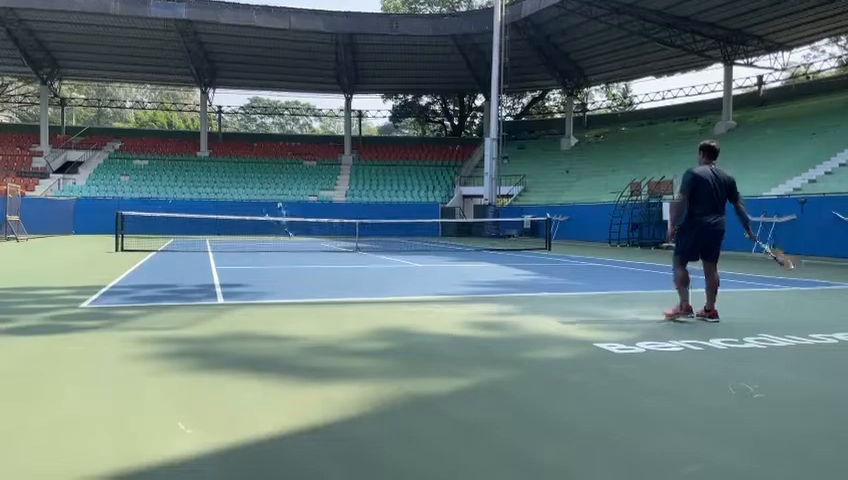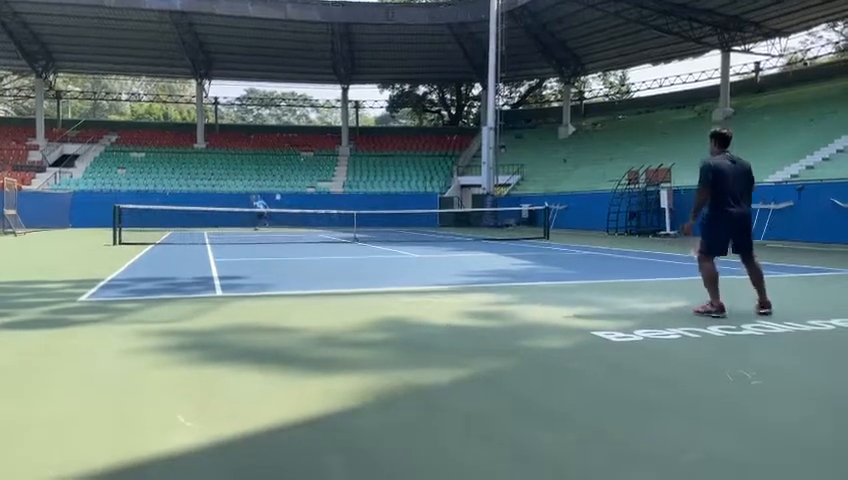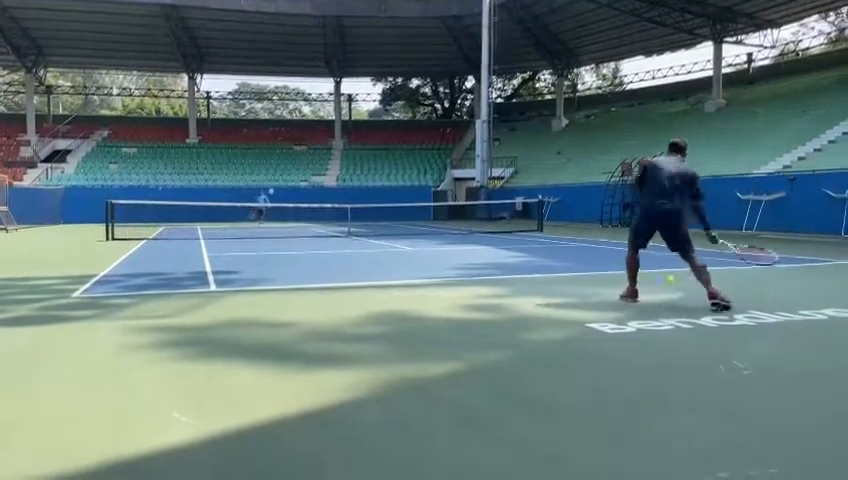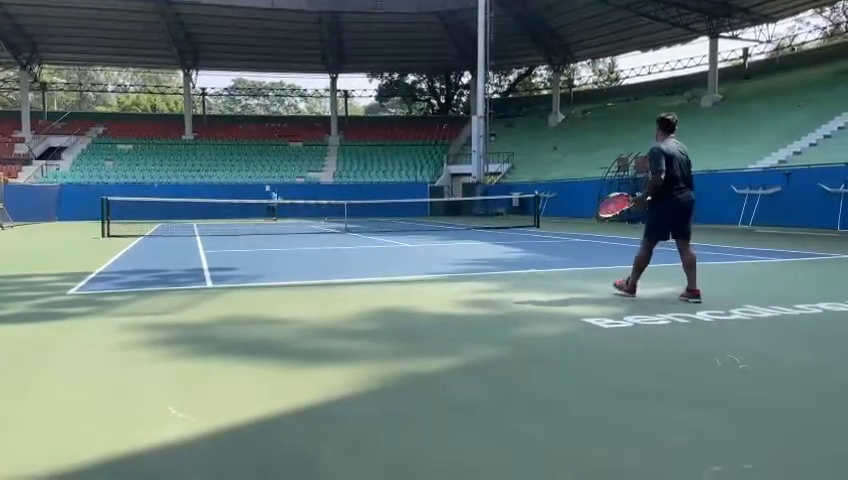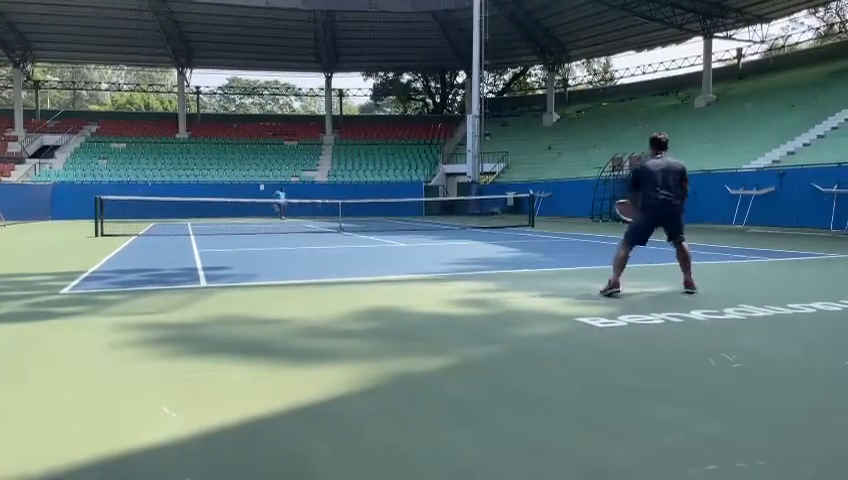
dt=1s
person 1, frame 1
left shoulder: (692, 174)
right shoulder: (727, 178)
left elbow: (682, 201)
right elbow: (738, 206)
left wrist: (673, 224)
right wrist: (748, 228)
left hip: (694, 226)
right hip: (717, 228)
left knee: (679, 263)
right knee: (710, 268)
left ankle: (684, 305)
right ankle: (710, 309)
person 1, frame 2
left shoulder: (709, 164)
right shoulder: (744, 165)
left elbow: (702, 195)
right elbow: (750, 192)
left wrist: (692, 219)
left hip: (719, 218)
right hip: (742, 218)
left knee: (705, 258)
right knee: (749, 259)
left ankle: (716, 304)
right ankle: (763, 302)
person 1, frame 3
left shoulder: (651, 163)
right shoulder: (690, 173)
left elbow: (638, 186)
right elbow: (697, 205)
right wrist: (708, 230)
left hip: (648, 211)
right hip: (673, 213)
left knee: (633, 249)
right knee: (690, 256)
left ankle: (631, 290)
right ankle: (714, 295)
person 1, frame 4
left shoulder: (658, 149)
right shoulder: (683, 149)
left elbow: (657, 178)
left wrist: (643, 197)
left hip: (664, 203)
right hip: (685, 200)
left knee: (648, 244)
right knee: (685, 245)
left ankle: (630, 284)
right ankle: (692, 290)
person 1, frame 5
left shoulder: (641, 167)
right shoulder: (679, 166)
left elbow: (633, 195)
right elbow: (685, 192)
left wrist: (638, 209)
left hip: (649, 209)
right hip: (673, 209)
left knee: (625, 246)
right knee: (679, 242)
left ankle: (614, 282)
right ankle: (689, 281)
